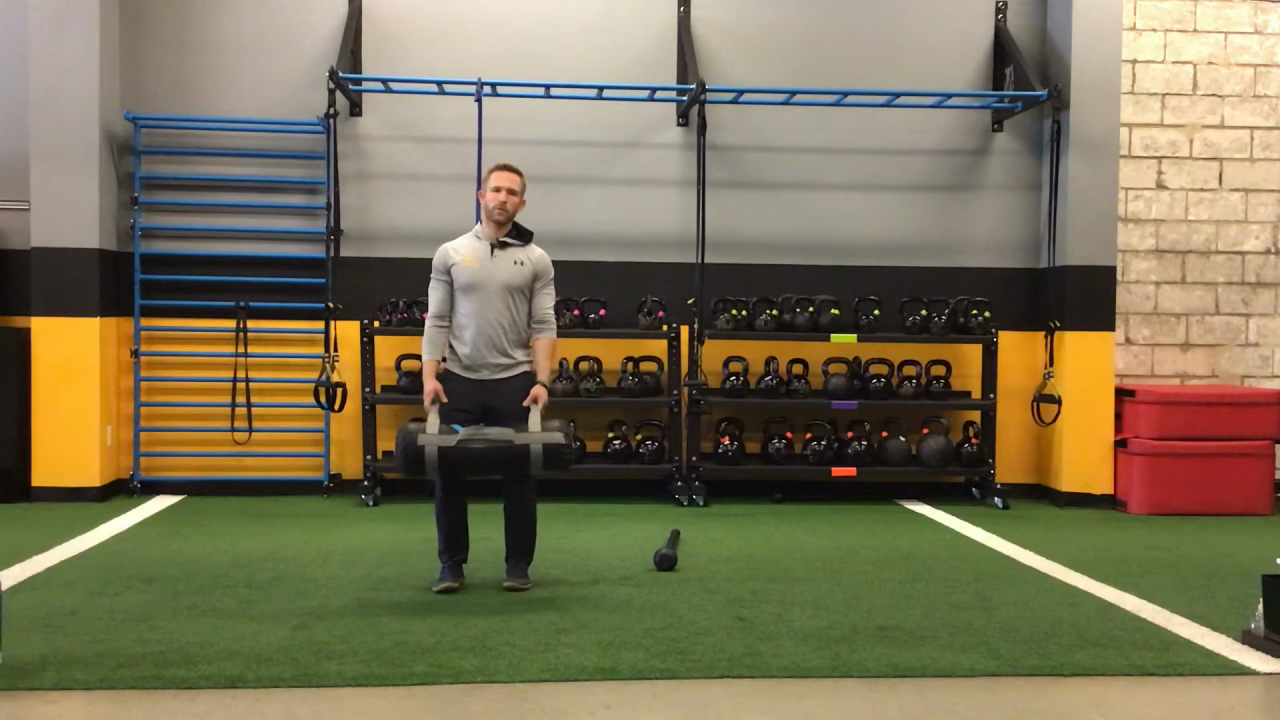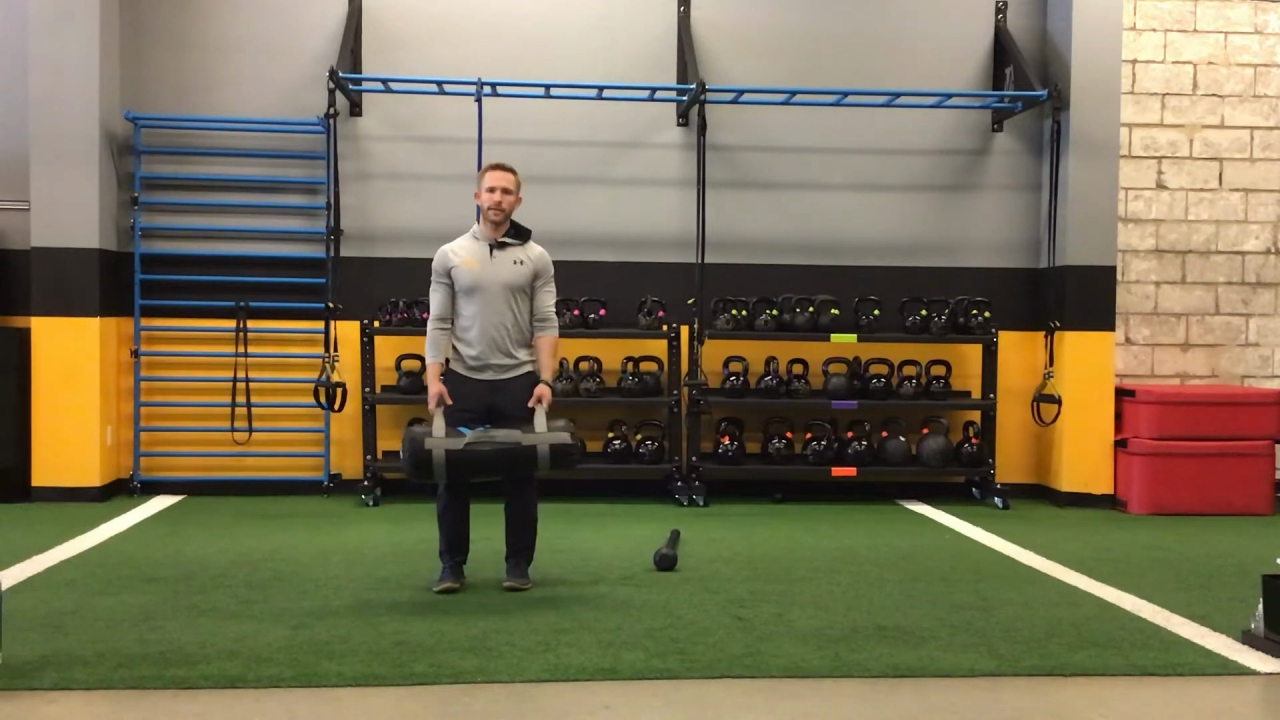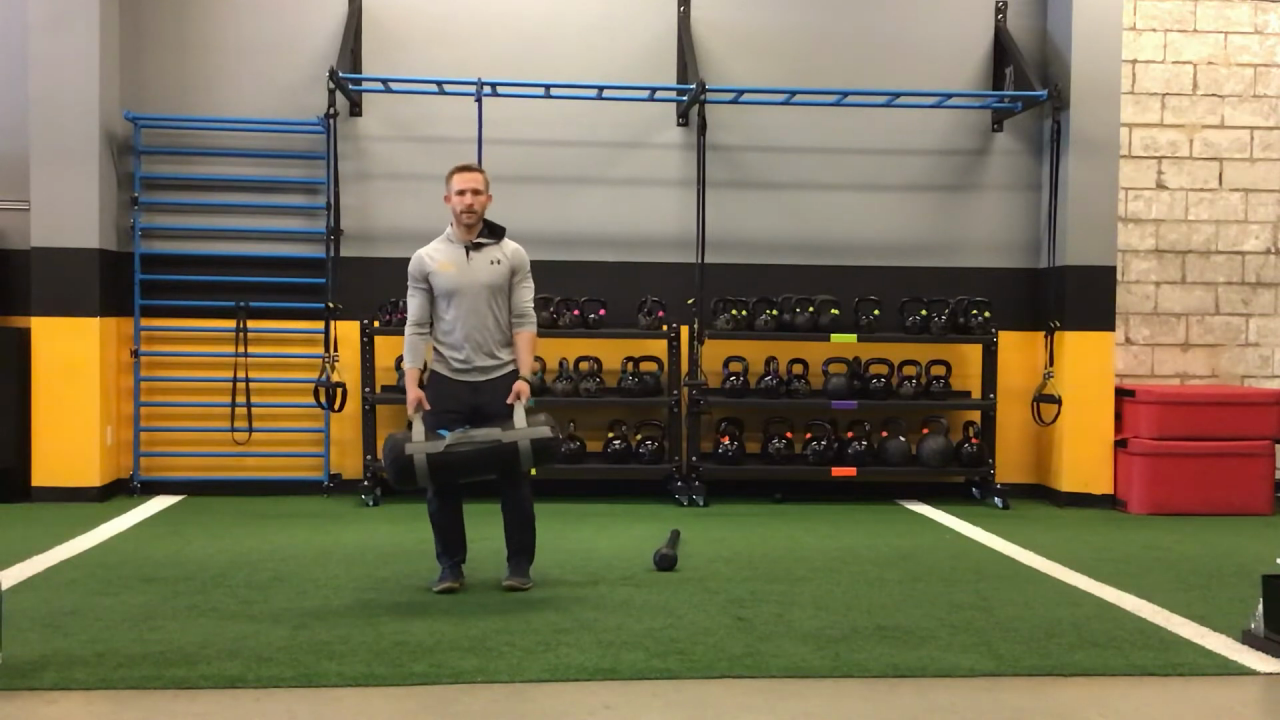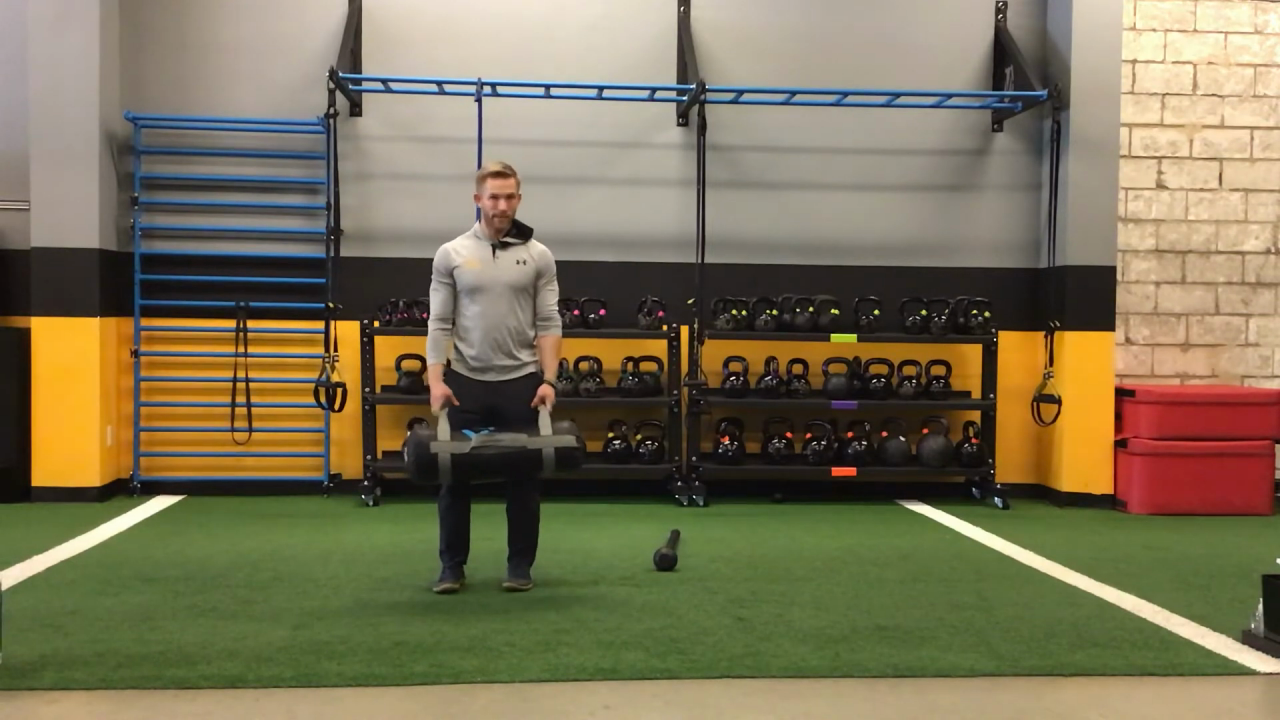
dt=1s
person 1, frame 1
left shoulder: (536, 260)
right shoulder: (451, 253)
left elbow: (544, 326)
right elbow: (437, 321)
left wrist: (541, 381)
right wrist: (430, 376)
left hip: (514, 383)
right hip: (459, 382)
left knee: (518, 478)
right knee: (449, 475)
left ankle: (518, 564)
right ankle: (452, 564)
person 1, frame 2
left shoulder: (536, 258)
right shoulder: (450, 255)
left elbow: (545, 325)
right elbow: (439, 323)
left wrist: (544, 379)
right wrist: (434, 378)
left hip: (517, 383)
right hip: (463, 382)
left knee: (520, 478)
right knee: (453, 477)
left ankle: (518, 564)
right ankle: (452, 565)
person 1, frame 3
left shoulder: (512, 255)
right shoulder: (425, 260)
left elbow: (524, 321)
right elbow: (417, 328)
left wrist: (524, 375)
right wrist: (412, 384)
left hip: (501, 382)
right hip: (447, 384)
left knee: (514, 477)
right knee: (442, 479)
left ankle: (520, 564)
right ankle: (451, 565)
person 1, frame 4
left shoulder: (538, 256)
right shoulder: (451, 254)
left elbow: (548, 324)
right elbow: (439, 323)
left wrist: (548, 380)
right wrist: (436, 380)
left hip: (520, 384)
right hip: (465, 383)
left knee: (523, 479)
right knee: (454, 478)
left ankle: (520, 565)
right ankle: (452, 566)
